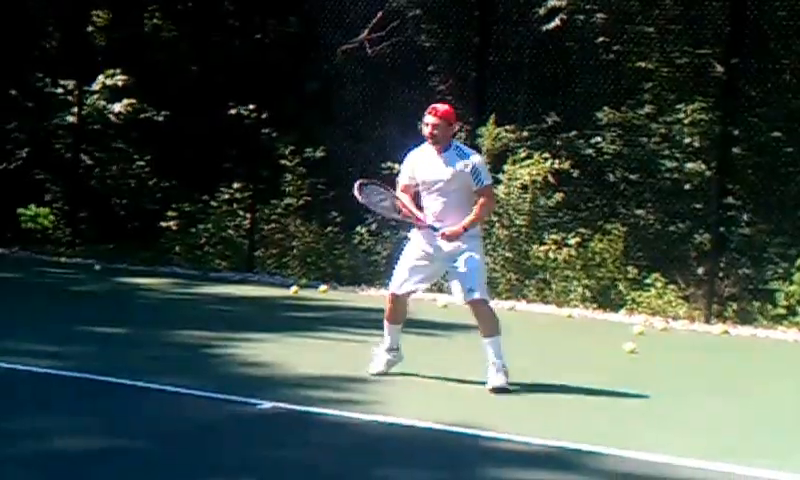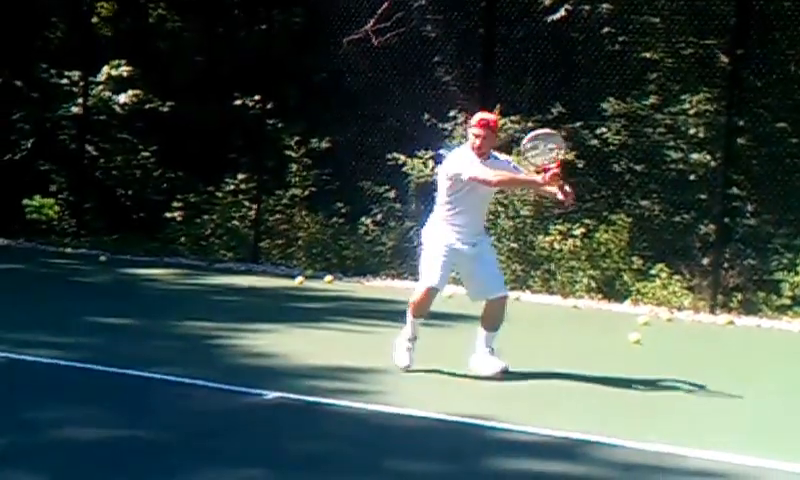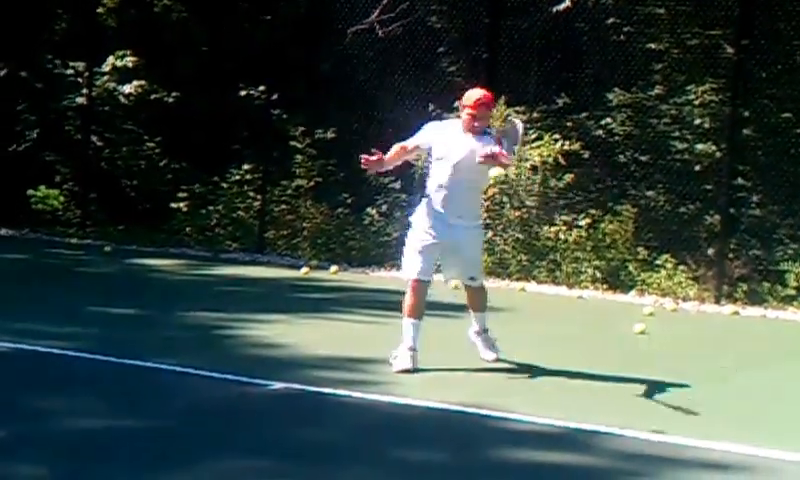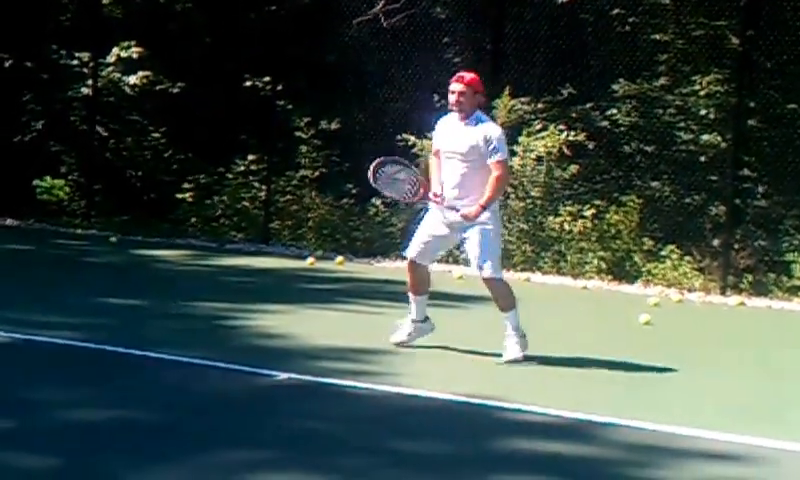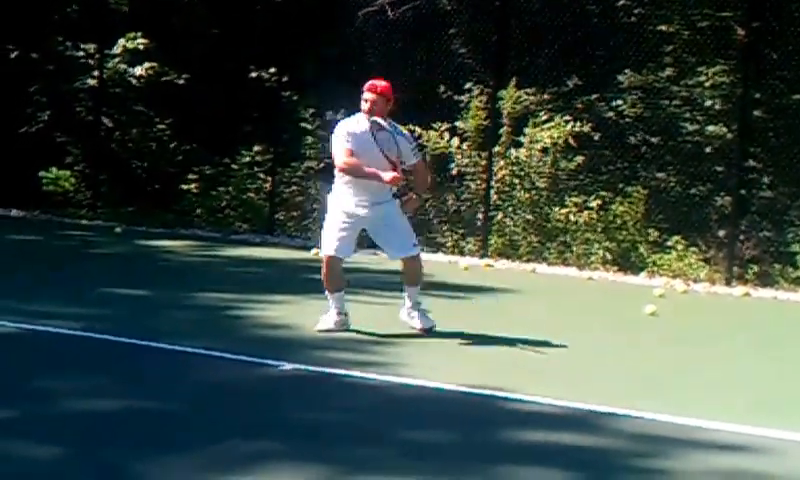
dt=0.7s
person 1, frame 1
left shoulder: (470, 160)
right shoulder: (415, 156)
left elbow: (487, 199)
right elbow: (403, 191)
left wrist: (462, 228)
right wrist: (416, 212)
left hip: (463, 241)
right hip: (426, 238)
left knee: (477, 300)
right knee: (396, 293)
left ankle: (497, 366)
right ankle: (390, 350)
person 1, frame 2
left shoulder: (498, 161)
right shoulder: (457, 159)
left elbow: (524, 178)
right elbow: (493, 179)
left wrist: (556, 188)
right wrist: (537, 180)
left hip: (475, 240)
right hip: (442, 237)
left knee: (498, 297)
right knee: (429, 287)
left ankle: (482, 352)
right ankle: (407, 339)
person 1, frame 3
left shoulder: (490, 143)
right shoulder: (439, 130)
left elbow: (502, 157)
right elbow: (406, 149)
left wrist: (496, 157)
right wrist: (382, 163)
left hip: (467, 226)
right hip: (431, 220)
left knee: (474, 283)
right knee: (416, 283)
left ankle: (480, 332)
right ankle: (408, 349)
person 1, frame 4
left shoulder: (489, 131)
right shoulder: (443, 124)
left elbow: (500, 173)
left wrist: (482, 206)
right wrist: (435, 186)
left hip: (479, 214)
right hip: (444, 209)
left knee: (492, 274)
right knee: (415, 261)
left ankle: (515, 335)
right ankle: (418, 321)
person 1, frame 5
right shoulder: (347, 128)
left elbow: (420, 170)
right elbow: (343, 163)
left wrist: (416, 195)
right wrist: (381, 175)
left hip: (383, 204)
right hip: (345, 203)
left knee: (411, 257)
right knee: (331, 257)
left ankle: (412, 308)
right ankle: (338, 312)
